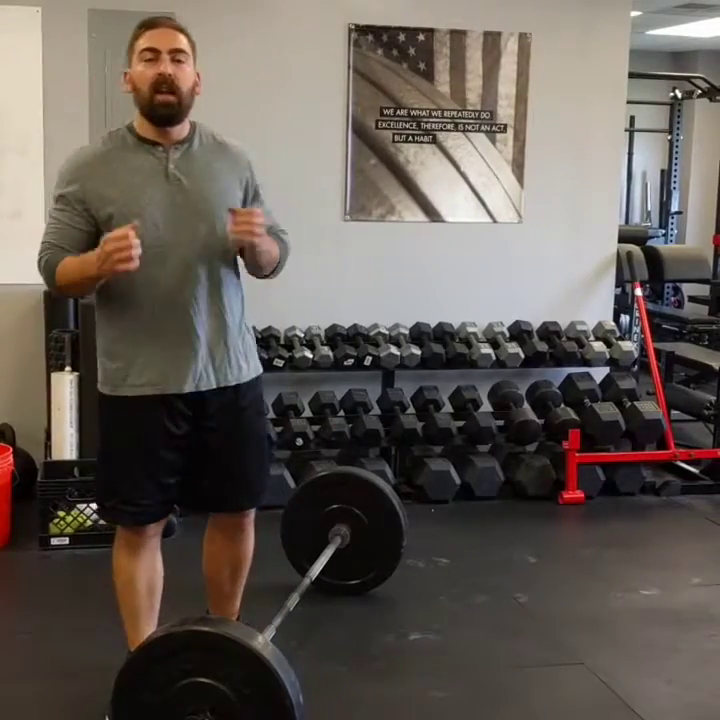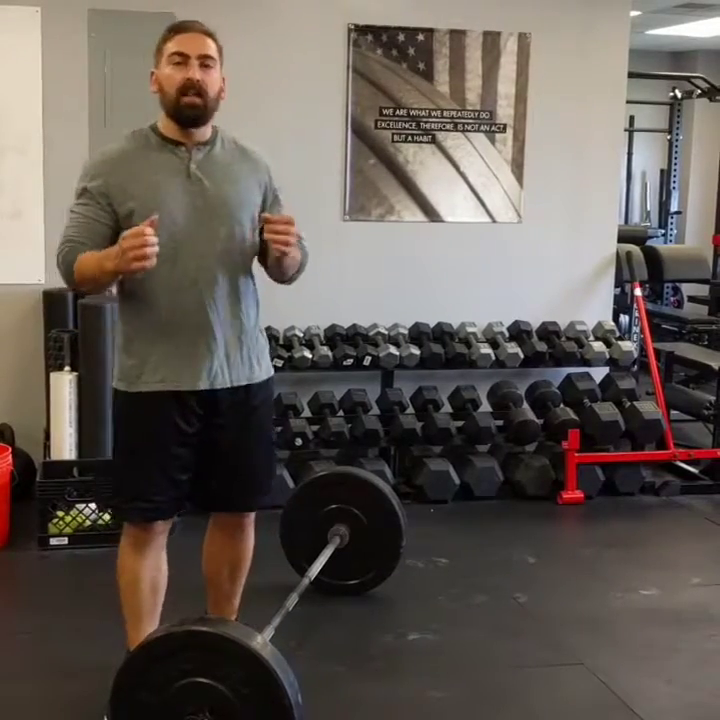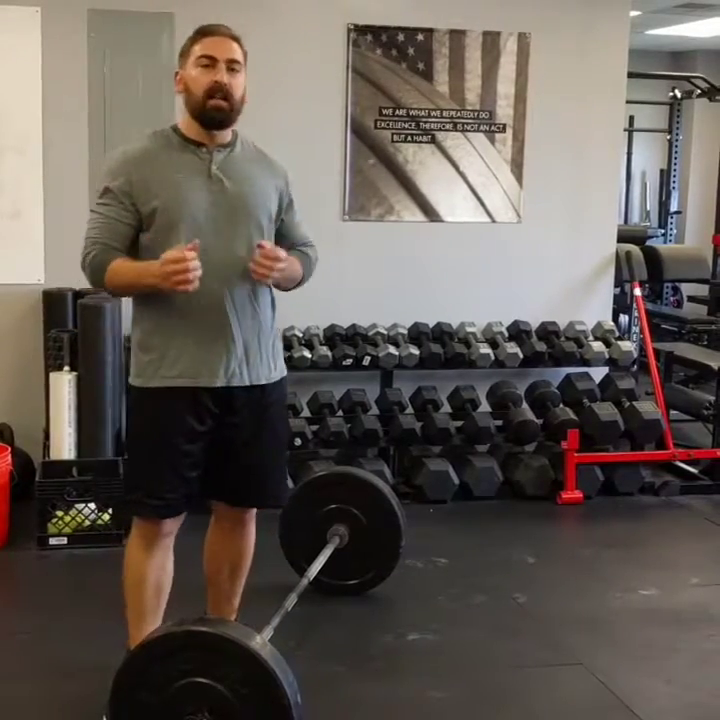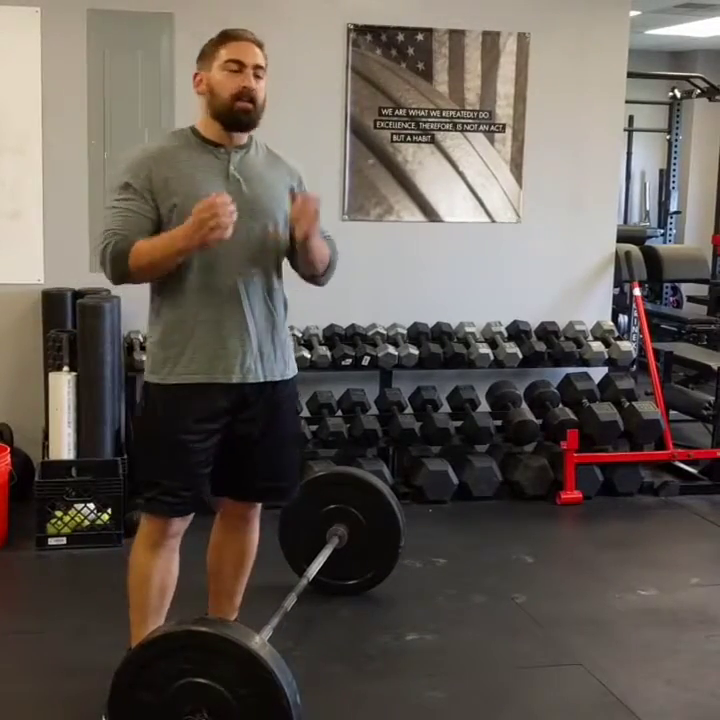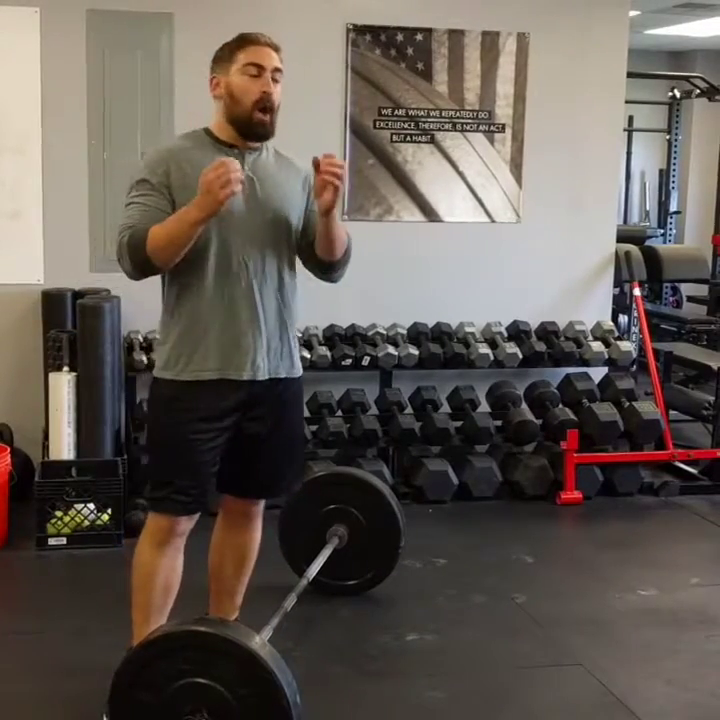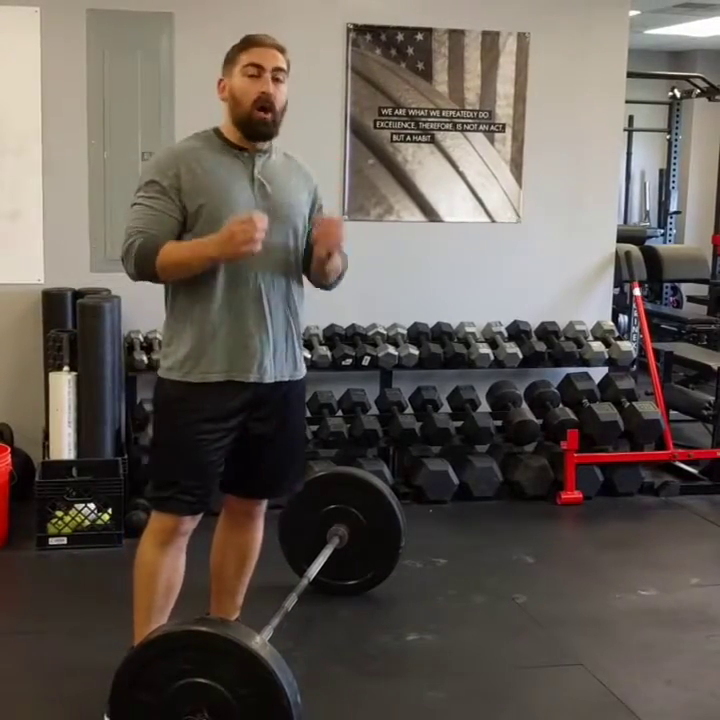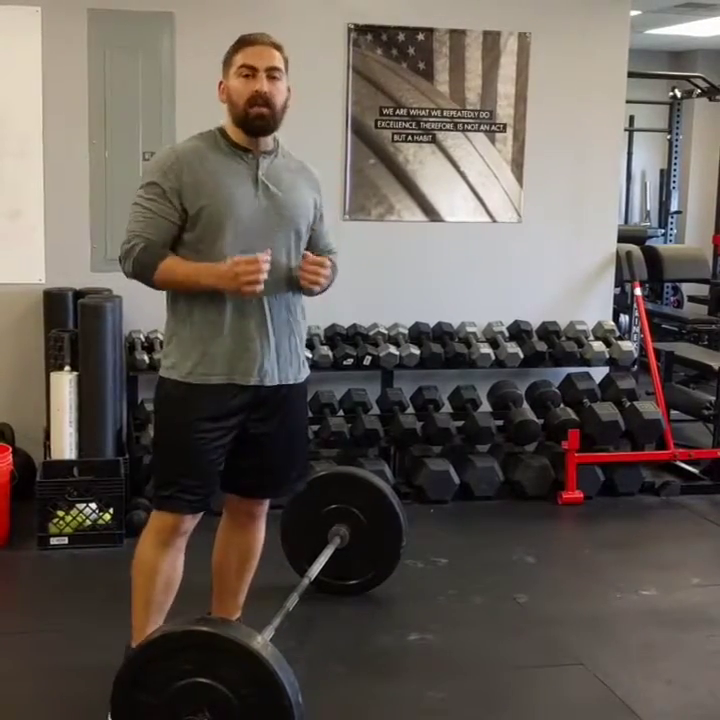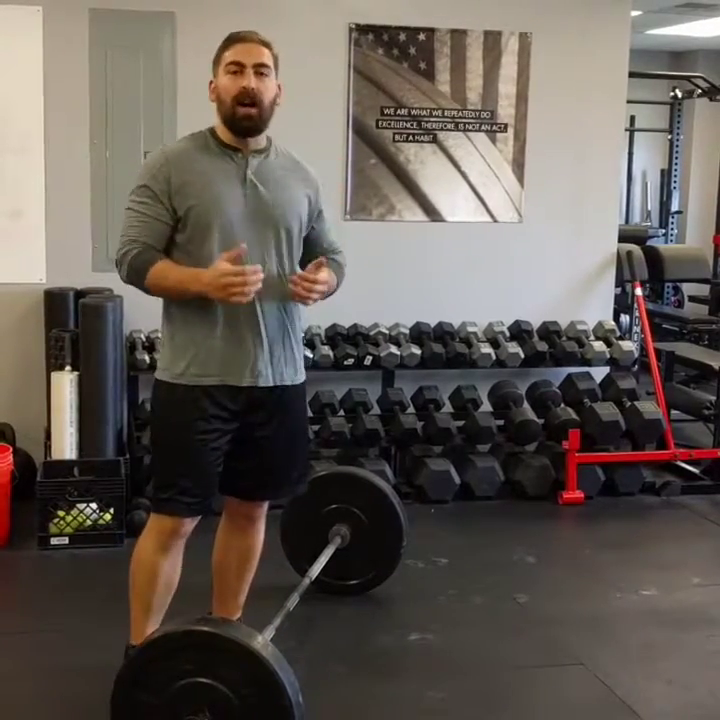
dt=0.2s
person 1, frame 1
left shoulder: (232, 162)
right shoulder: (89, 168)
left elbow: (270, 261)
right elbow: (53, 270)
left wrist: (263, 245)
right wrist: (98, 263)
left hip: (230, 375)
right hip: (138, 384)
left knee: (235, 514)
right knee: (139, 528)
person 1, frame 2
left shoulder: (251, 167)
right shoulder: (113, 167)
left elbow: (288, 265)
right elbow: (72, 264)
left wrist: (288, 251)
right wrist: (117, 258)
left hip: (243, 376)
right hip: (153, 382)
left knee: (236, 514)
right knee: (147, 525)
person 1, frame 3
left shoulder: (268, 171)
right shoulder: (135, 166)
left elbow: (303, 255)
right elbow: (97, 264)
left wrist: (283, 267)
right wrist: (156, 272)
left hip: (256, 375)
right hip: (169, 379)
left knee: (238, 509)
right knee: (156, 522)
person 1, frame 4
left shoulder: (281, 171)
right shoulder: (153, 165)
left elbow: (319, 270)
right elbow: (117, 262)
left wrist: (310, 233)
right wrist: (187, 236)
left hip: (267, 373)
right hip: (183, 376)
left knee: (243, 508)
right knee: (165, 519)
person 1, frame 5
left shoulder: (291, 172)
right shoulder: (169, 162)
left elbow: (330, 266)
right elbow: (134, 256)
left wrist: (328, 208)
right wrist: (202, 207)
left hip: (274, 373)
right hip: (194, 375)
left knee: (246, 506)
right knee: (171, 518)
person 1, frame 6
left shoulder: (298, 176)
right shoulder: (178, 164)
left elbow: (323, 273)
right elbow: (139, 257)
left wrist: (330, 257)
right wrist: (218, 245)
left hip: (279, 375)
right hip: (200, 376)
left knee: (248, 506)
right knee: (174, 517)
person 1, frame 7
left shoulder: (303, 177)
right shoulder: (180, 164)
left elbow: (322, 254)
right elbow: (137, 256)
left wrist: (320, 272)
right wrist: (217, 275)
left hip: (280, 376)
right hip: (200, 377)
left knee: (250, 506)
right knee: (175, 517)
right ankle: (143, 652)
person 1, frame 8
left shoulder: (299, 176)
right shoulder: (171, 166)
left elbow: (329, 261)
right elbow: (132, 262)
left wrist: (323, 282)
right wrist: (205, 281)
left hip: (278, 378)
right hip: (195, 379)
left knee: (249, 509)
right knee: (174, 519)
right ankle: (140, 652)
